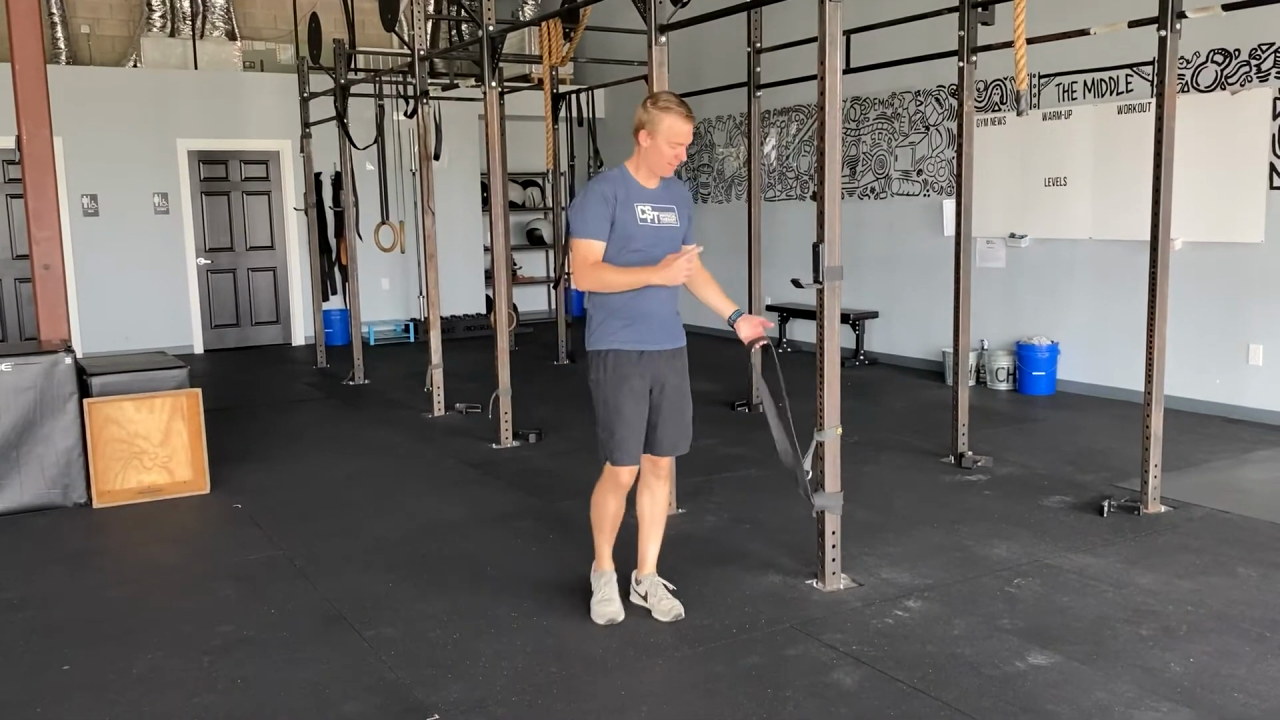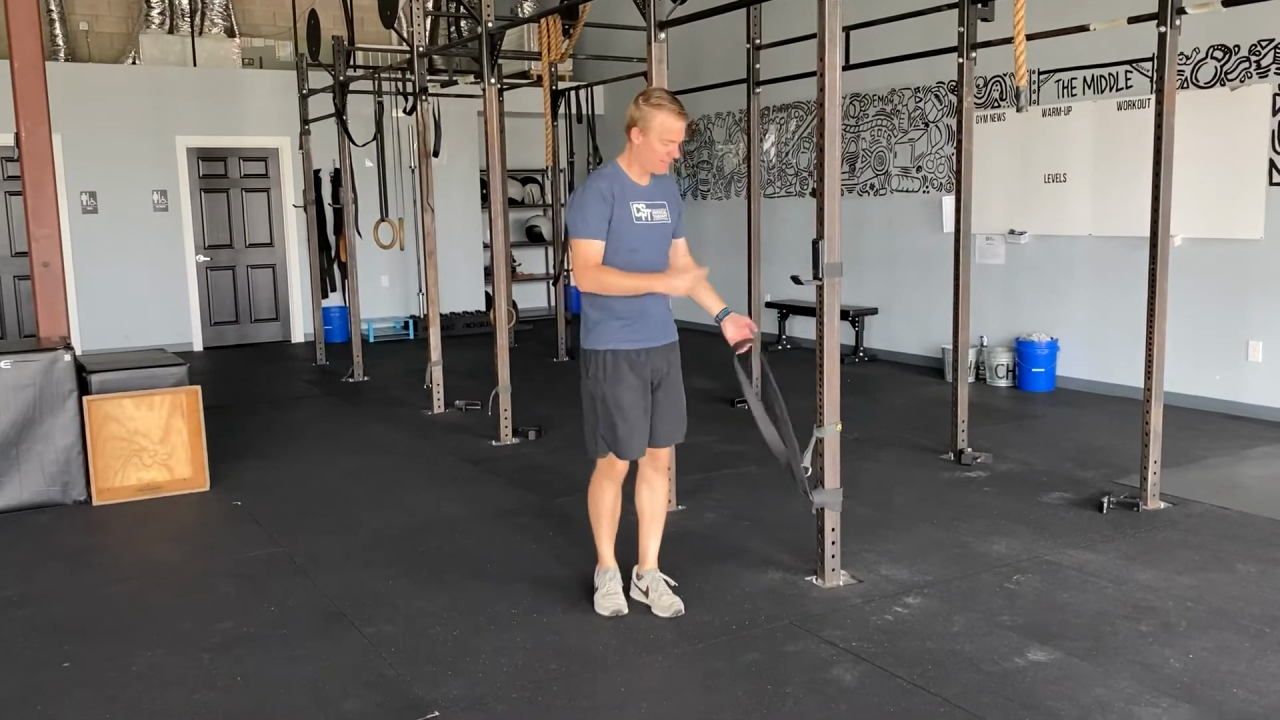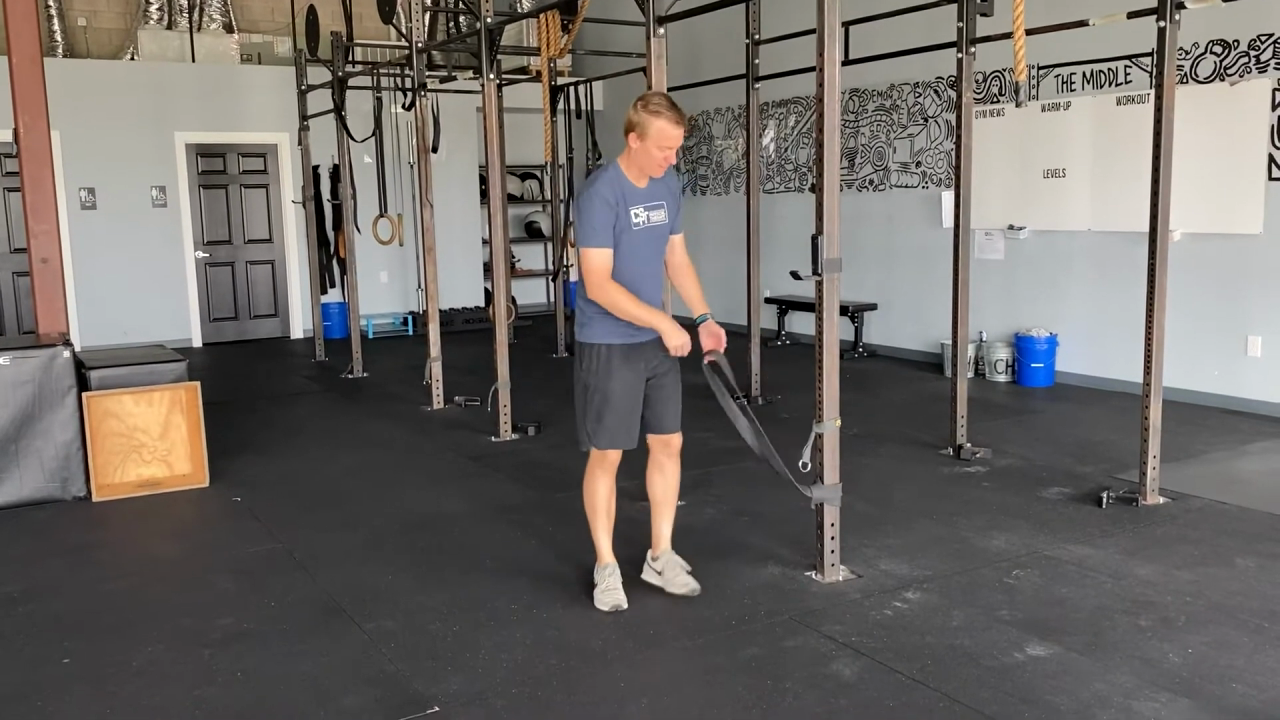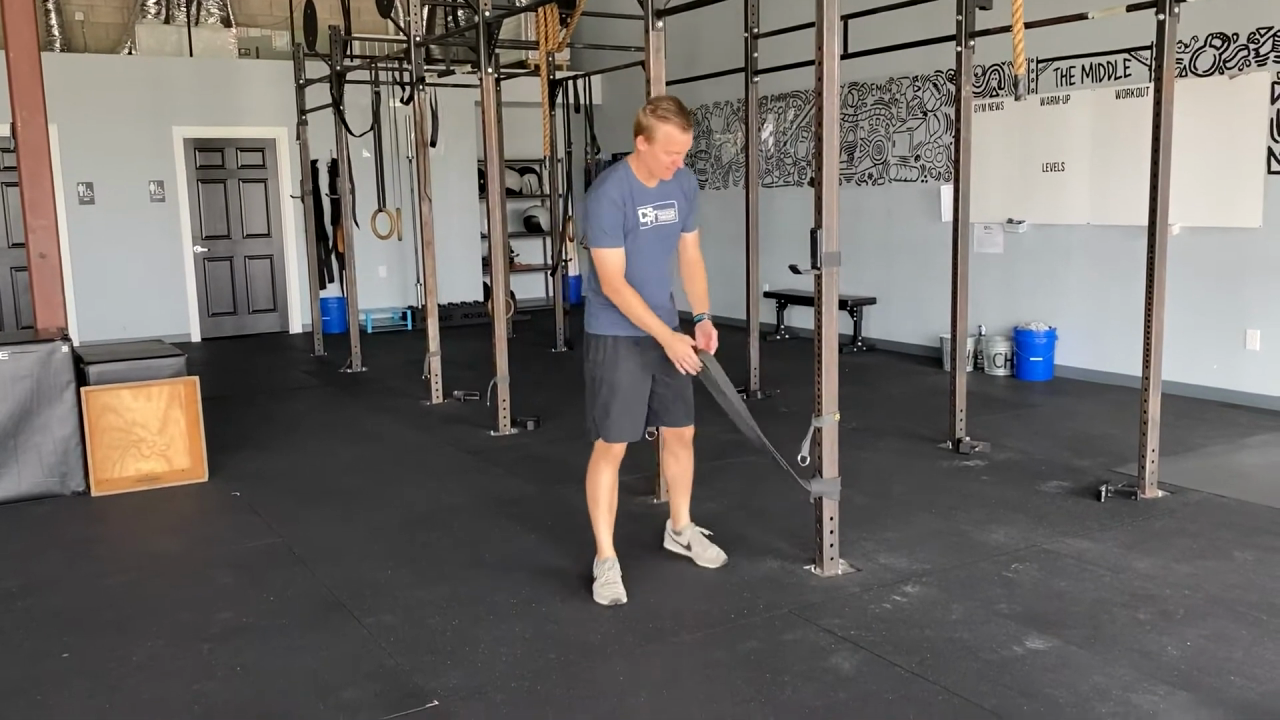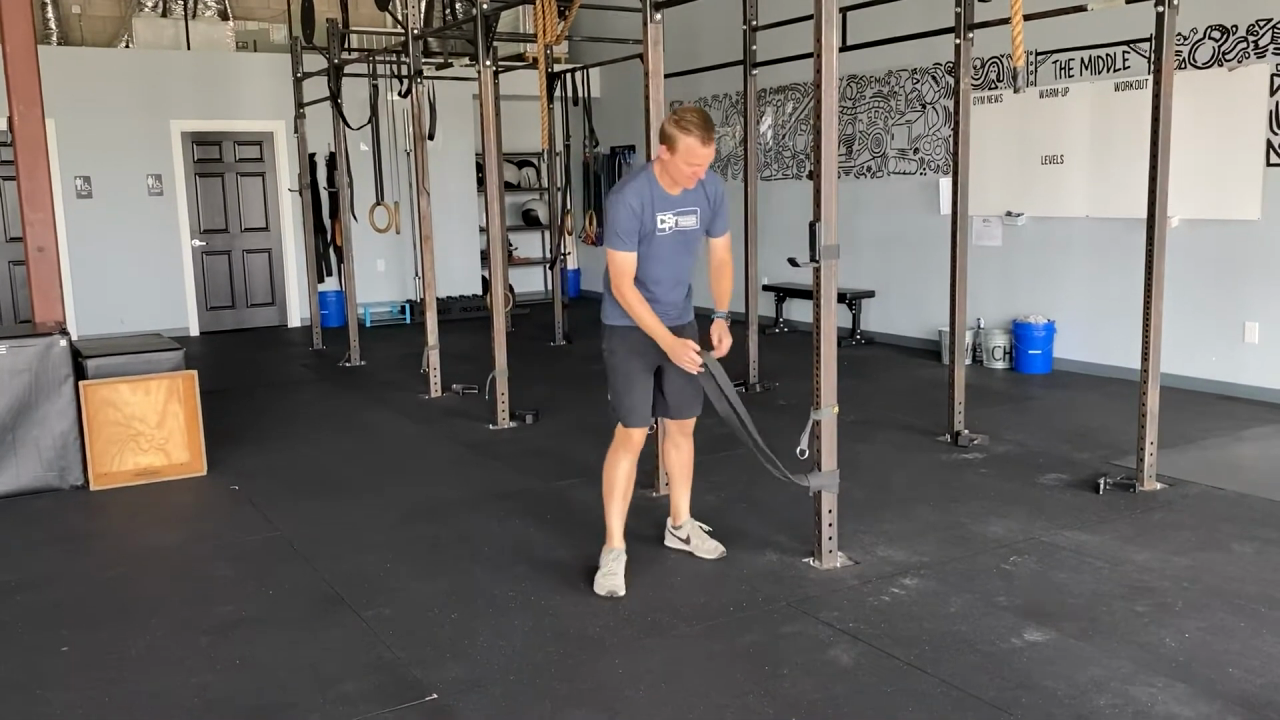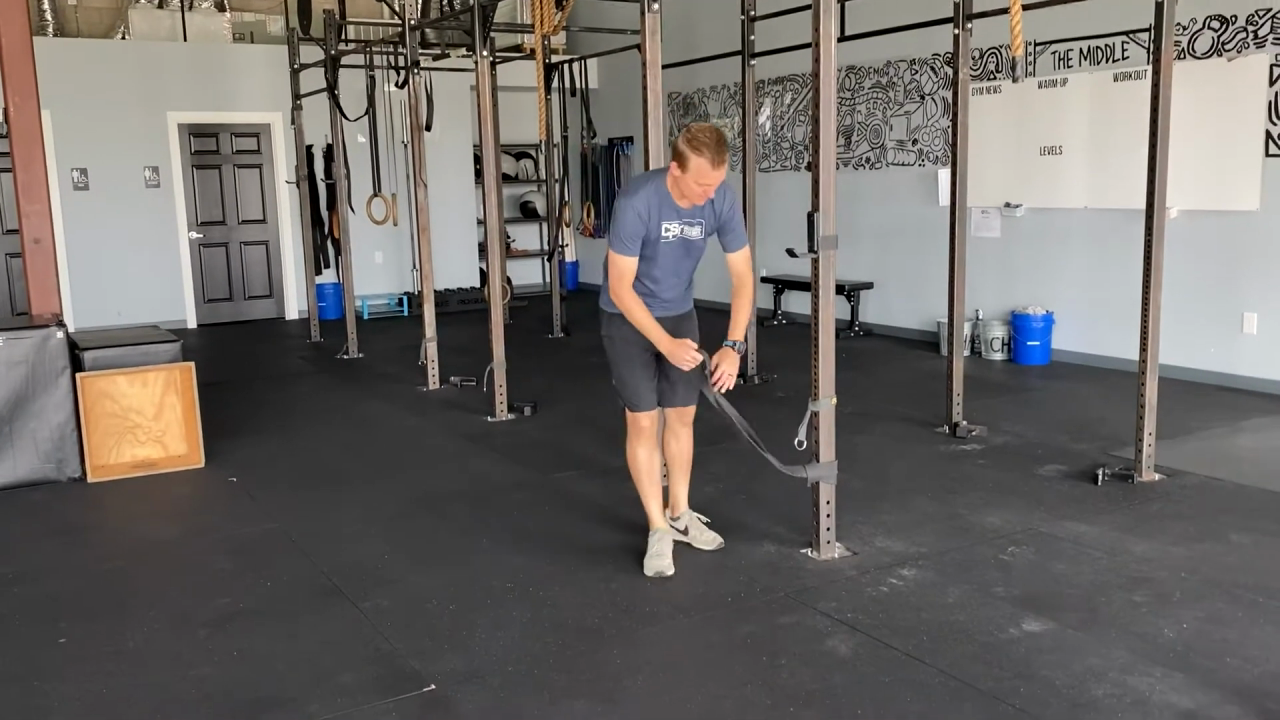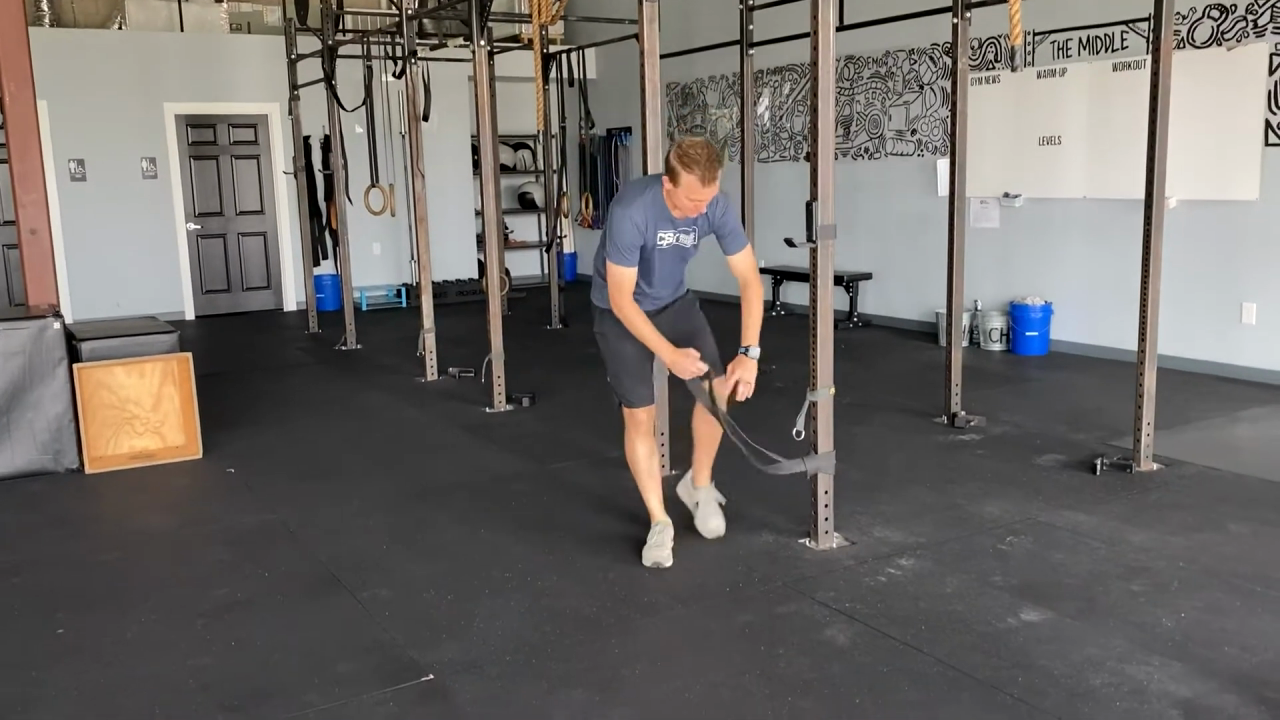
dt=0.2s
person 1, frame 1
left shoulder: (679, 196)
right shoulder: (602, 193)
right elbow: (583, 273)
left wrist: (736, 315)
right wrist: (655, 273)
left hip: (670, 350)
right hip: (615, 352)
left knee: (660, 465)
right knee: (621, 470)
left ankle: (647, 576)
right ankle: (603, 571)
person 1, frame 2
left shoulder: (668, 190)
right shoulder: (598, 191)
right elbow: (587, 275)
left wrist: (723, 314)
right wrist: (660, 282)
left hip: (662, 345)
right hip: (612, 351)
left knee: (658, 459)
right knee: (616, 462)
left ankle: (647, 572)
right ankle: (607, 569)
person 1, frame 3
left shoulder: (669, 185)
right shoulder: (599, 194)
right elbow: (598, 285)
left wrist: (703, 319)
right wrist: (665, 323)
left hip: (657, 342)
right hip: (607, 345)
left knee: (667, 446)
right knee: (607, 455)
left ankle: (660, 555)
right ankle: (606, 566)
person 1, frame 4
left shoulder: (684, 184)
right shoulder: (608, 194)
right elbow: (614, 284)
left wrist: (702, 318)
right wrist: (668, 337)
left hip: (666, 333)
right hip: (617, 338)
left knee: (680, 434)
right knee: (611, 447)
left ankle: (680, 528)
right ankle: (606, 560)
person 1, frame 5
left shoulder: (711, 189)
right shoulder: (628, 198)
left elbow: (720, 256)
right elbow: (623, 285)
left wrist: (720, 318)
right wrist: (667, 342)
left hip: (681, 323)
right hip: (630, 328)
left knee: (681, 427)
right knee: (631, 434)
left ankle: (680, 523)
right ankle: (613, 549)
person 1, frame 6
left shoulder: (723, 200)
right shoulder: (636, 203)
left elbow: (742, 274)
right elbow: (621, 287)
left wrist: (733, 344)
right wrist: (665, 344)
left hip: (679, 312)
right hip: (628, 316)
left knee: (682, 416)
right knee: (643, 421)
left ankle: (679, 513)
right ankle: (657, 530)
person 1, frame 7
left shoulder: (717, 206)
right shoulder: (630, 211)
left elbow: (750, 280)
right elbow: (621, 298)
left wrist: (748, 353)
right wrist: (669, 354)
left hip: (674, 300)
right hip: (622, 313)
left knee: (717, 391)
right knee: (640, 415)
left ankle: (698, 485)
right ankle: (659, 523)
